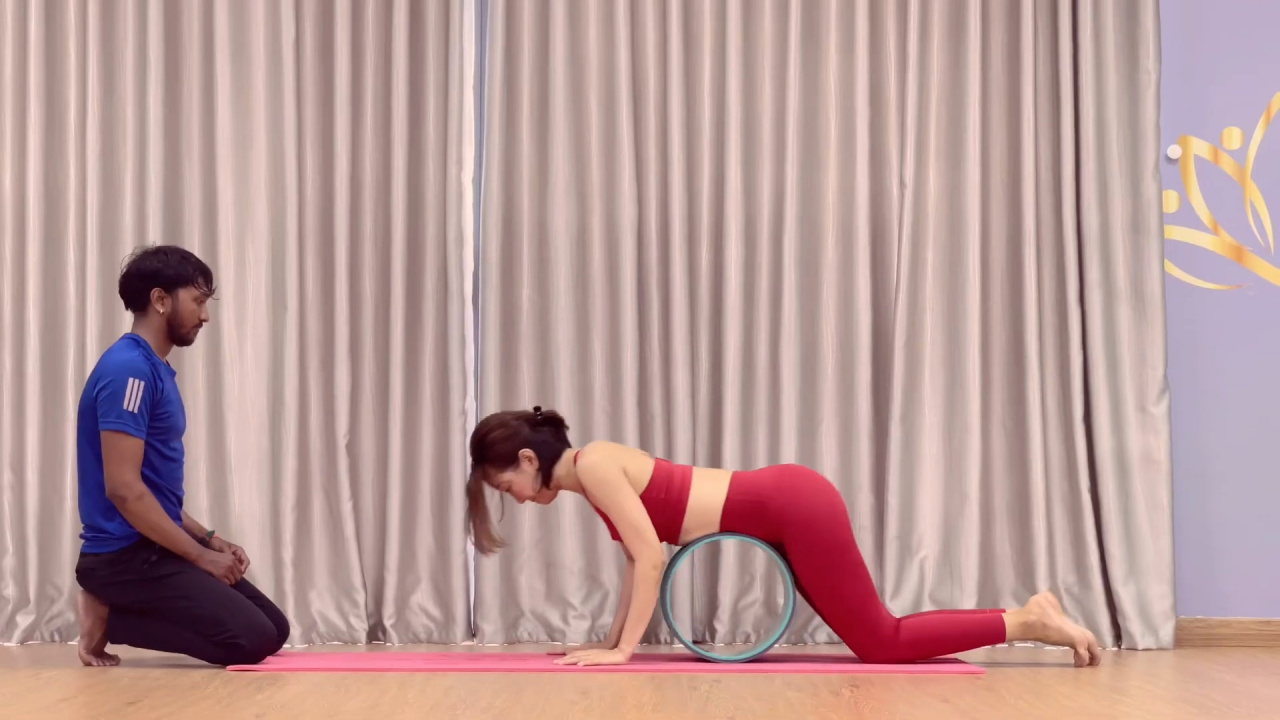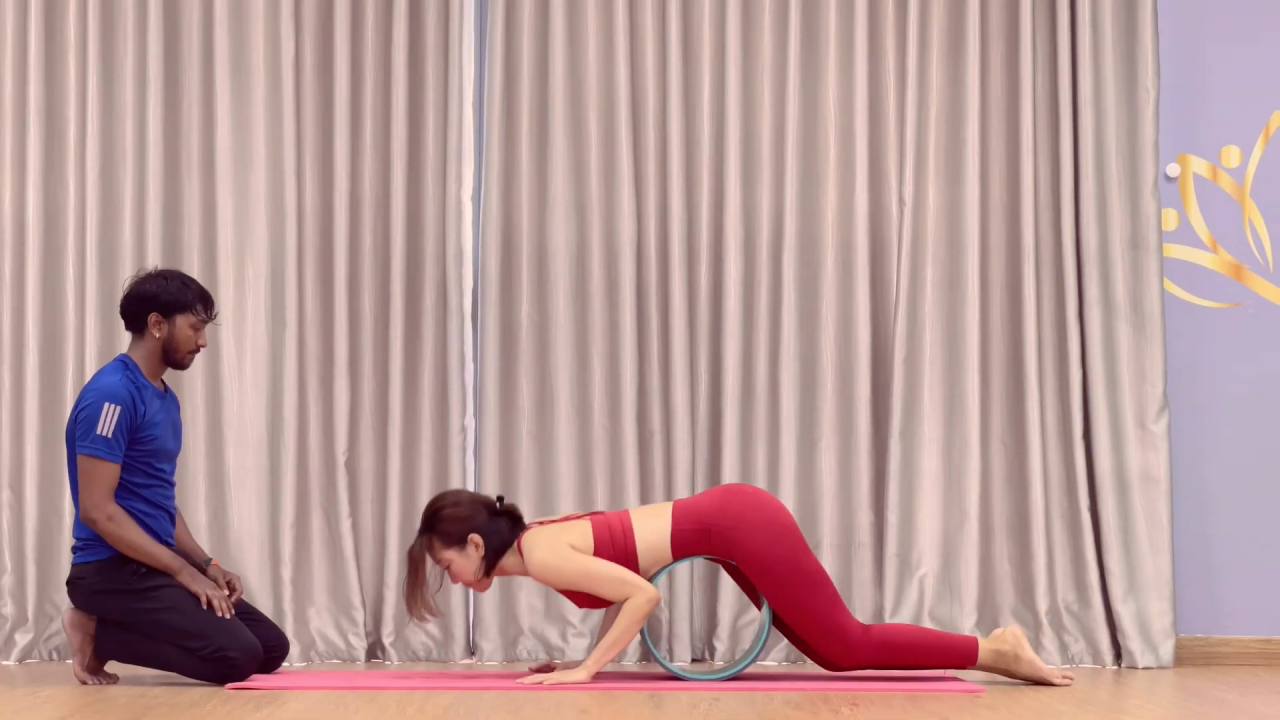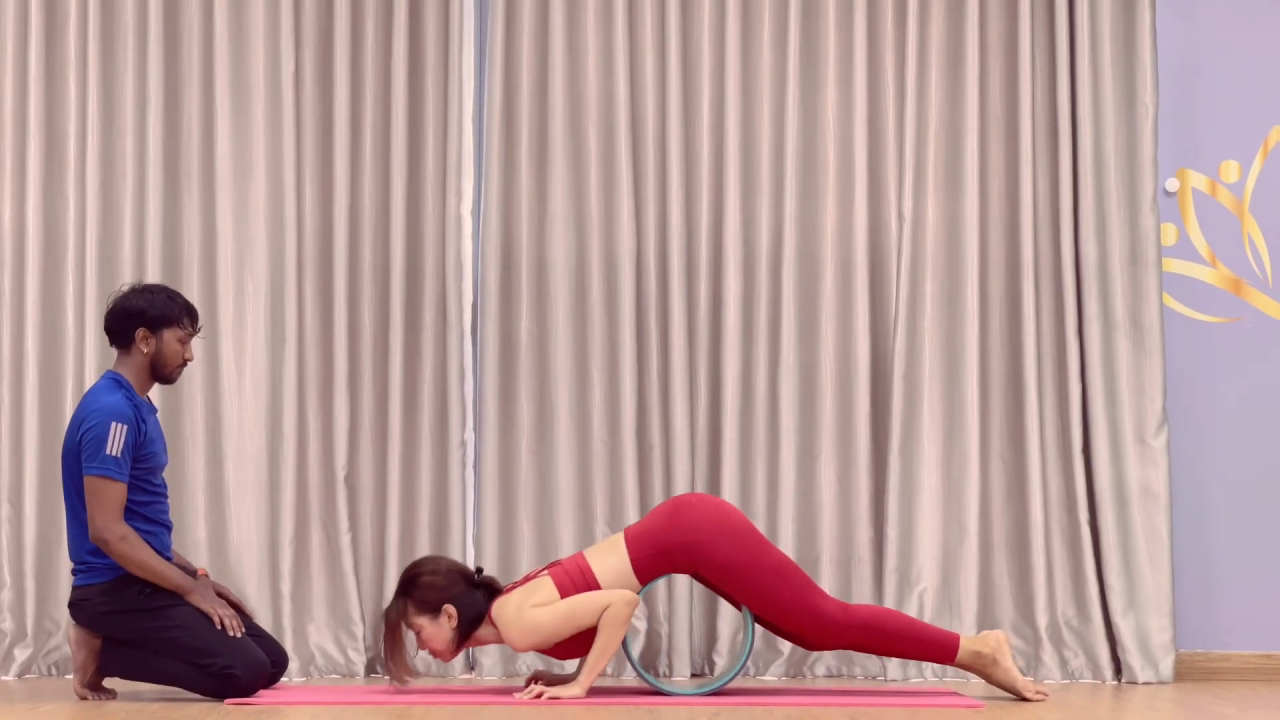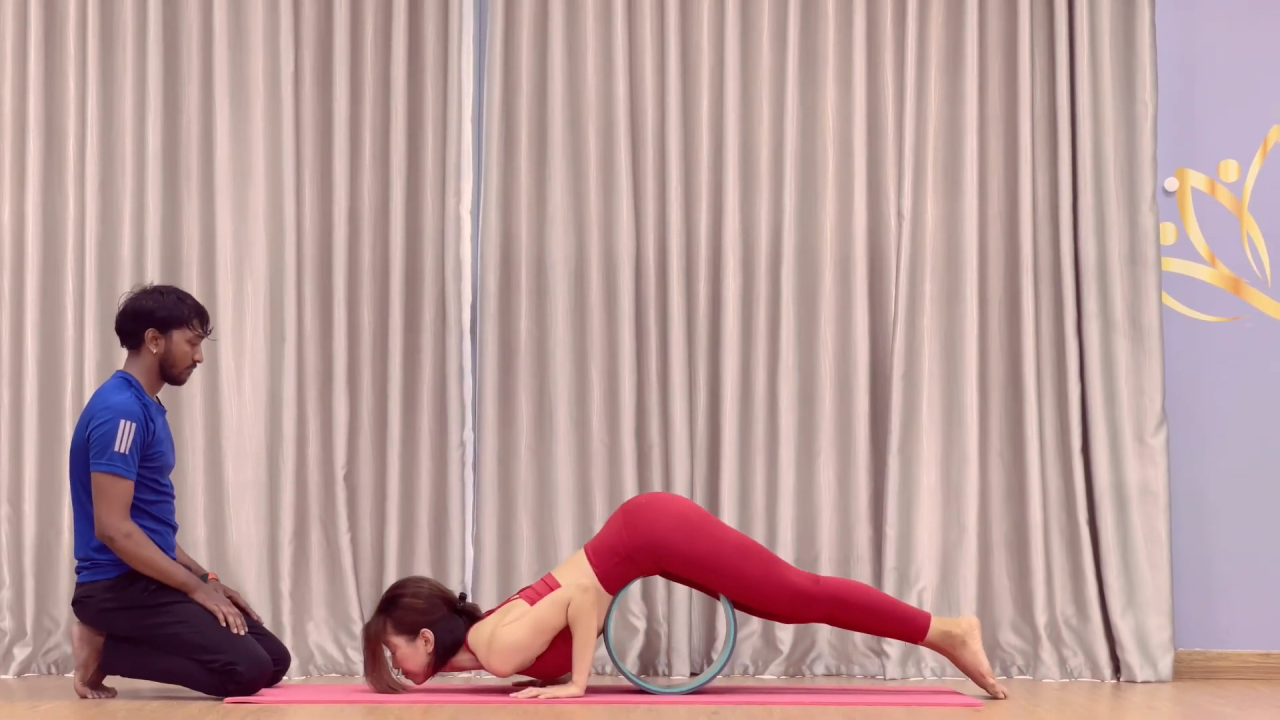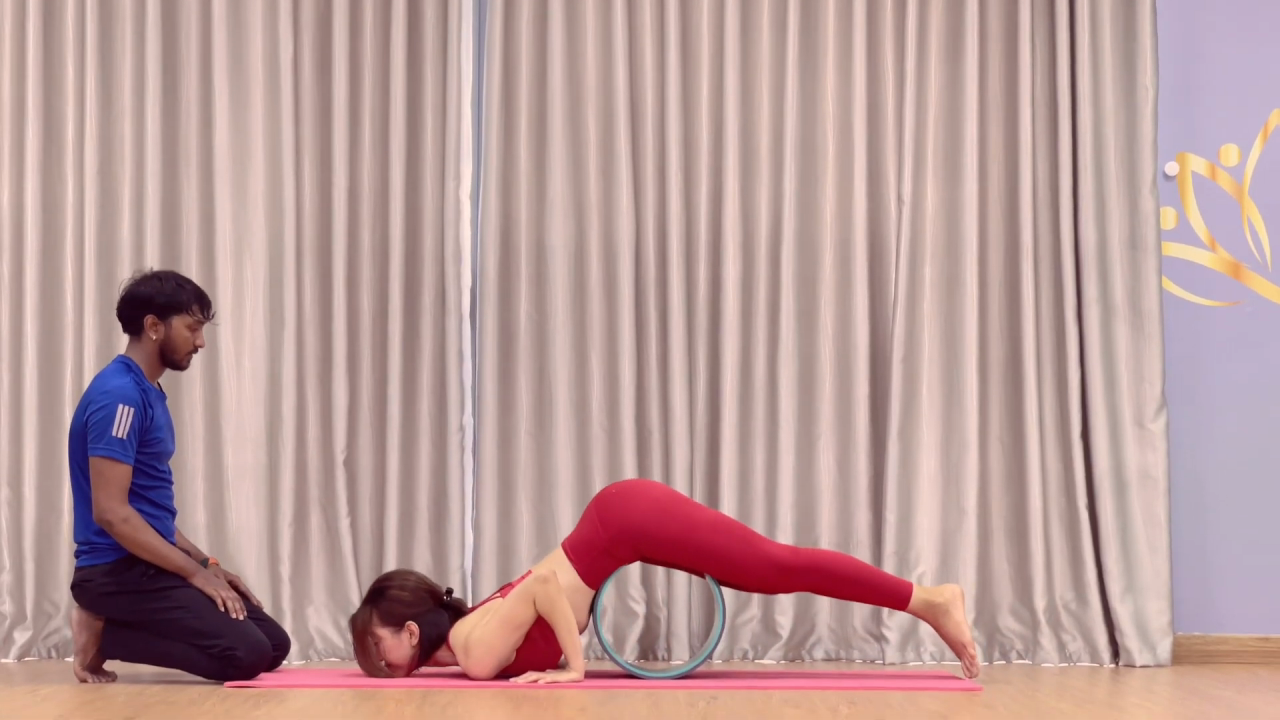
dt=0.7s
person 1, frame 1
left shoulder: (593, 465)
right shoulder: (596, 468)
left elbow: (651, 559)
right elbow: (637, 560)
left wrist: (624, 648)
right wrist: (610, 639)
left hip: (795, 509)
right hip: (789, 504)
left knee: (881, 645)
right knee: (878, 639)
left ankle: (1027, 621)
right ankle: (1025, 615)
person 1, frame 2
left shoulder: (540, 557)
right shoulder: (539, 540)
left elbow: (643, 595)
right elbow: (623, 584)
left wrist: (586, 669)
right wrist: (589, 658)
left hip: (741, 524)
right hip: (735, 516)
left knee: (847, 646)
right knee: (830, 650)
left ankle: (996, 650)
right ankle: (991, 646)
person 1, frame 3
left shoulder: (517, 626)
right shoulder: (508, 602)
left elbow: (620, 603)
left wrist: (581, 684)
right wrist: (572, 675)
left hip: (694, 534)
right hip: (689, 526)
left knee: (826, 620)
right knee: (815, 631)
left ankle: (974, 650)
right ankle: (973, 650)
person 1, frame 4
left shoulder: (499, 653)
right shoulder: (485, 637)
left elbow: (579, 592)
left wrist: (575, 682)
right wrist: (565, 671)
left hip: (654, 532)
right hip: (648, 531)
left knee: (800, 596)
right knee: (792, 602)
left ankle: (946, 632)
right ankle: (944, 633)
person 1, frame 5
left shoulder: (479, 653)
right shoulder: (466, 636)
left elbow: (543, 580)
left wrist: (574, 665)
right wrist: (559, 653)
left hip: (630, 518)
right hip: (625, 517)
left knee: (780, 566)
right knee: (774, 573)
left ankle: (929, 600)
right ankle: (926, 601)
person 2, frame 1
left shoulder: (156, 370)
right shoulder: (128, 369)
right elbow: (123, 489)
left wrist: (210, 540)
right wrist: (201, 556)
left hip: (153, 547)
right hip: (127, 556)
left knee: (274, 629)
right knee: (252, 641)
left ankle: (117, 612)
right ankle: (110, 618)
person 2, frame 2
left shoulder: (165, 399)
right shoulder: (112, 393)
right elbow: (97, 510)
left wrist: (206, 566)
right wrist: (184, 572)
left hip: (149, 564)
right hip: (113, 569)
left knee: (272, 648)
right knee: (237, 656)
left ankle: (107, 629)
right ankle: (97, 633)
person 2, frame 3
left shoulder: (137, 407)
right shoulder: (111, 411)
right elbow: (108, 532)
left wrist: (196, 576)
right wrist: (192, 589)
left hip: (143, 581)
right hip: (117, 589)
left knee: (272, 661)
right knee: (246, 672)
left ankle: (107, 645)
right ankle: (101, 653)
person 2, frame 4
left shoulder: (147, 408)
right shoulder: (120, 410)
right elbow: (114, 529)
left wrist: (205, 580)
right wrist: (197, 587)
left hip: (147, 579)
right hip: (120, 586)
left knee: (274, 661)
right knee: (247, 669)
left ankle: (109, 643)
right ankle: (103, 650)
person 2, frame 5
left shoulder: (148, 393)
right shoulder: (119, 394)
right elbow: (112, 513)
left wrist: (207, 563)
right wrist: (196, 572)
left hip: (147, 564)
right hip: (119, 570)
left knee: (274, 644)
right knee: (247, 654)
left ankle: (109, 626)
right ankle: (102, 634)
